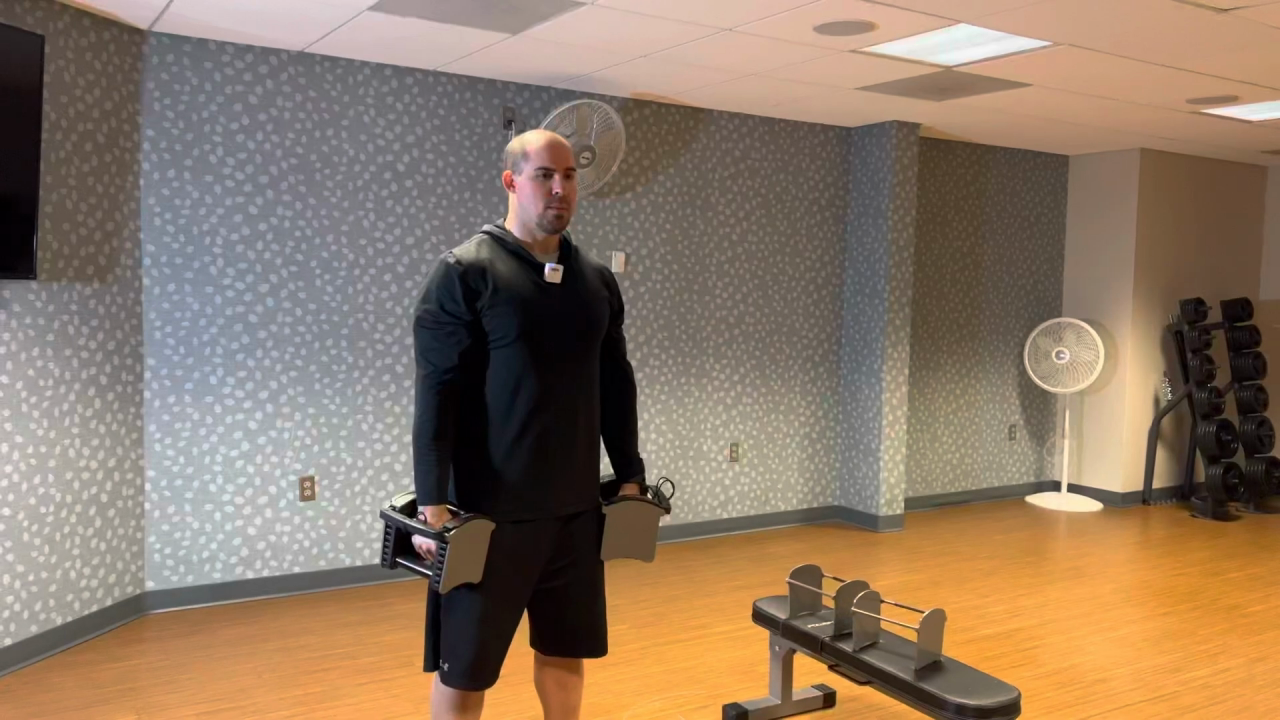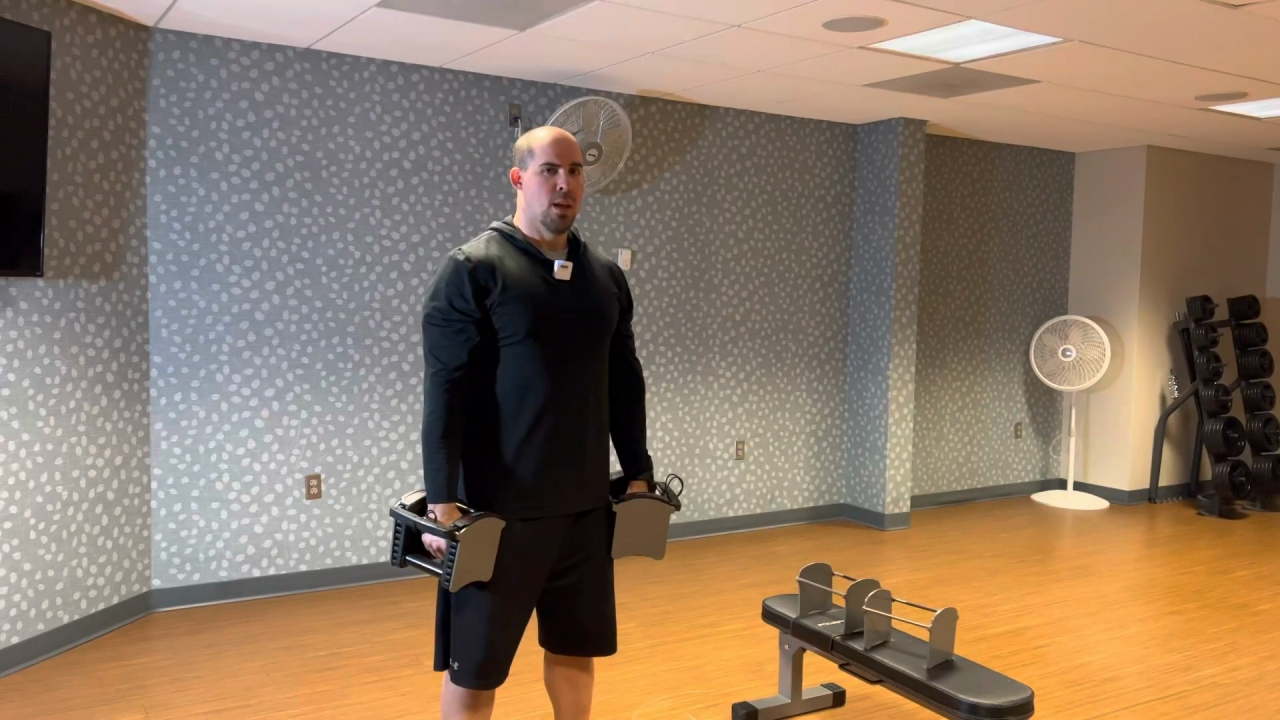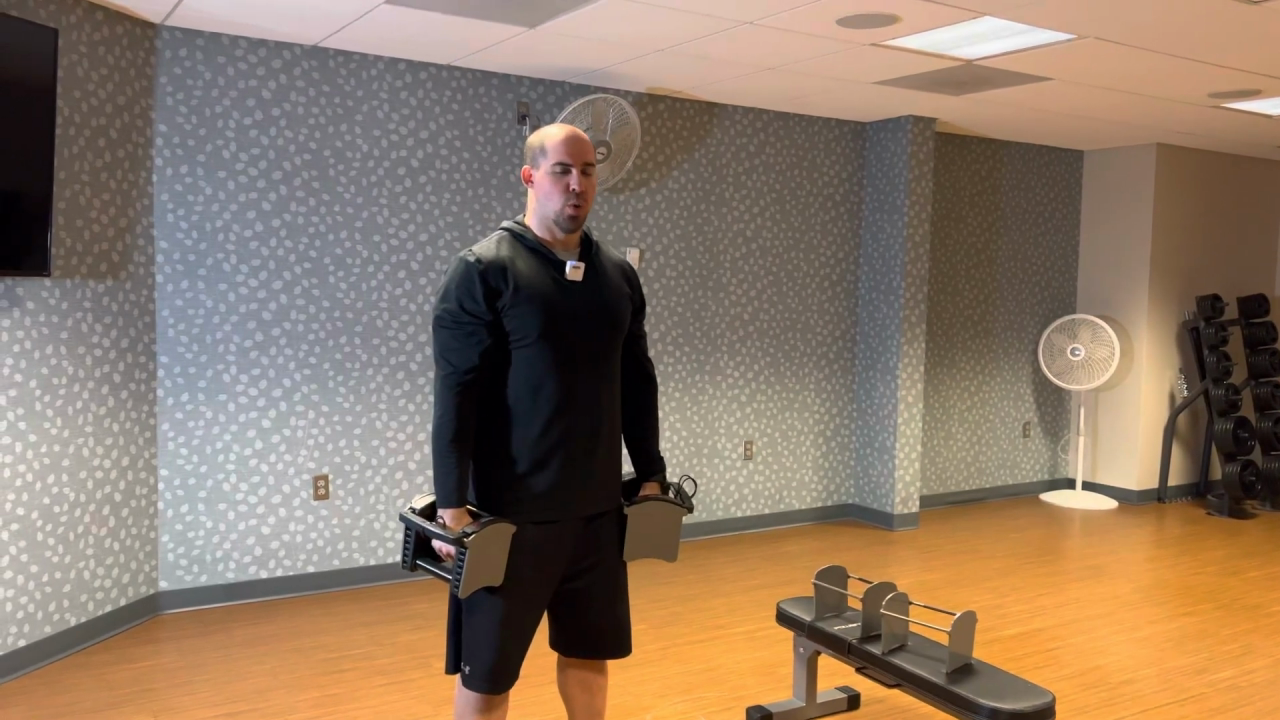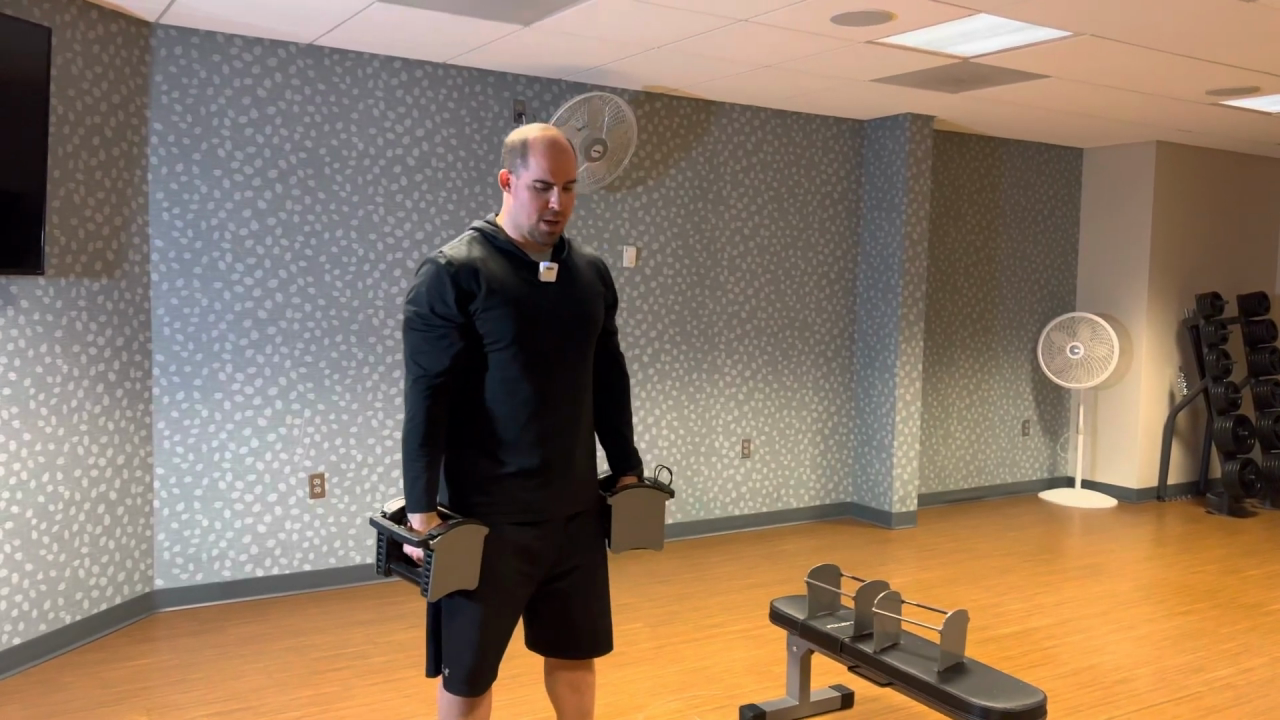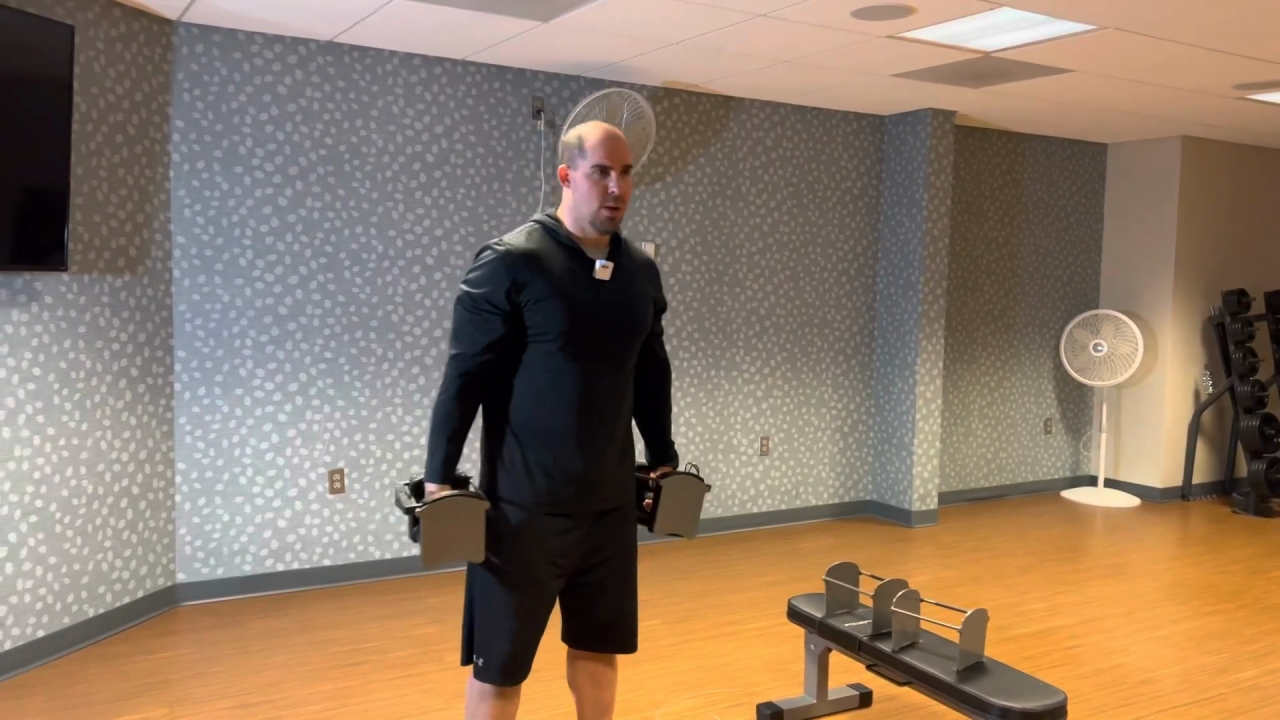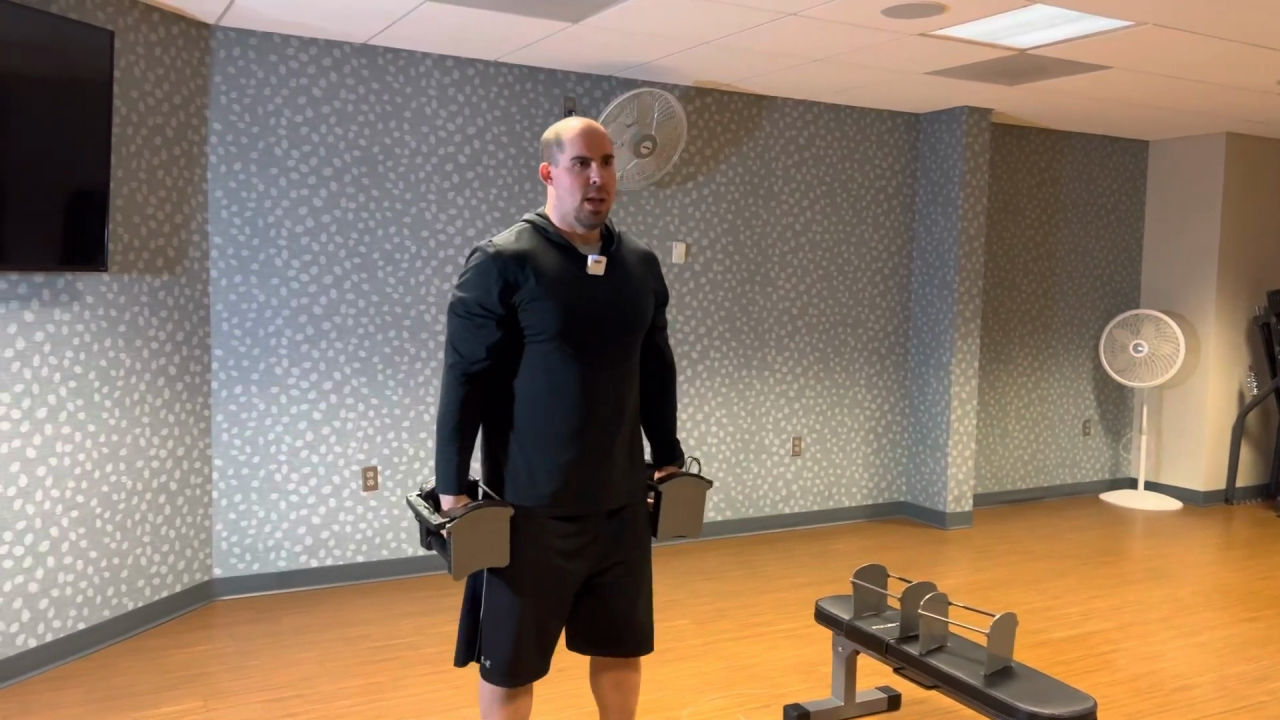
dt=0.7s
person 1, frame 1
left shoulder: (597, 280)
right shoulder: (465, 273)
left elbow: (616, 385)
right elbow: (437, 393)
left wrist: (630, 476)
right wrist: (432, 503)
left hip: (576, 508)
right hip: (489, 512)
left knee: (566, 651)
right knee: (465, 666)
person 1, frame 2
left shoulder: (606, 276)
right shoulder: (472, 270)
left elbow: (625, 382)
right elbow: (446, 392)
left wrist: (638, 474)
right wrist: (442, 501)
left hip: (586, 505)
right hip: (498, 509)
left knee: (575, 648)
right knee: (475, 665)
person 1, frame 3
left shoulder: (618, 275)
right shoulder: (483, 271)
left elbow: (638, 383)
right elbow: (456, 395)
left wrist: (651, 475)
right wrist: (453, 505)
left hip: (597, 508)
right hip: (510, 513)
left knee: (590, 652)
right knee: (488, 670)
person 1, frame 4
left shoulder: (591, 273)
right shoulder: (453, 273)
left elbow: (609, 381)
right elbow: (427, 399)
left wrist: (627, 469)
right wrist: (421, 508)
left hip: (576, 506)
right hip: (486, 514)
left knee: (577, 650)
right knee: (468, 668)
person 1, frame 5
left shoulder: (641, 272)
right shoulder: (510, 263)
right elbow: (465, 374)
left wrist: (663, 458)
right wrist: (439, 475)
left hip: (610, 498)
right hip: (525, 501)
left knee: (600, 644)
right knee: (501, 658)
person 1, frame 6
left shoulder: (641, 266)
right shoulder: (501, 263)
left elbow: (657, 369)
right elbow: (465, 382)
left wrist: (668, 457)
right wrist: (453, 487)
left hip: (621, 498)
right hip: (531, 505)
left knee: (622, 645)
right knee: (510, 658)
